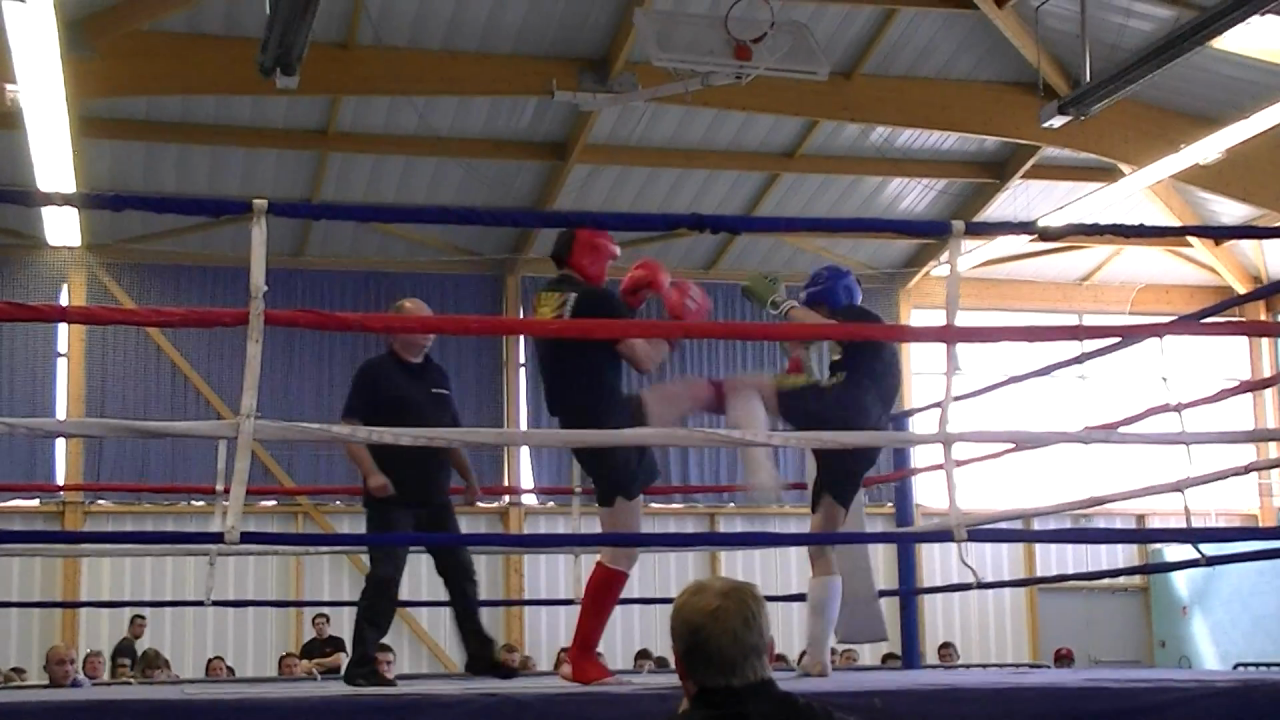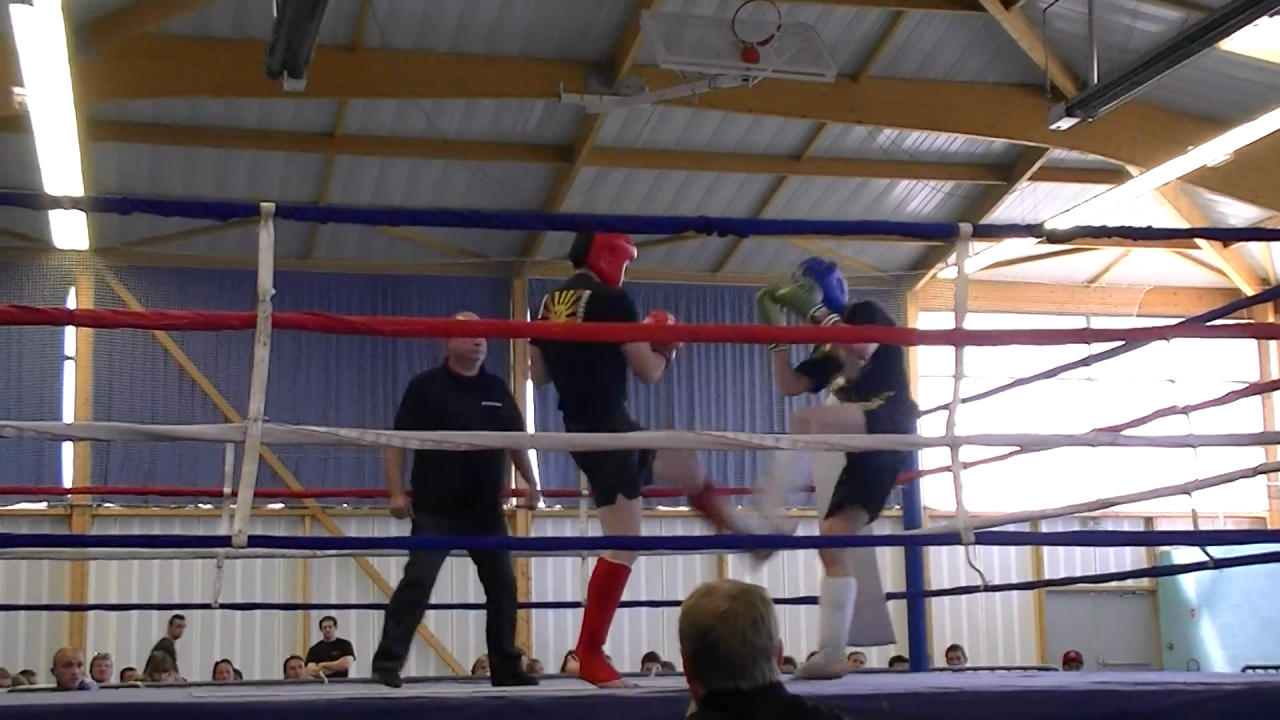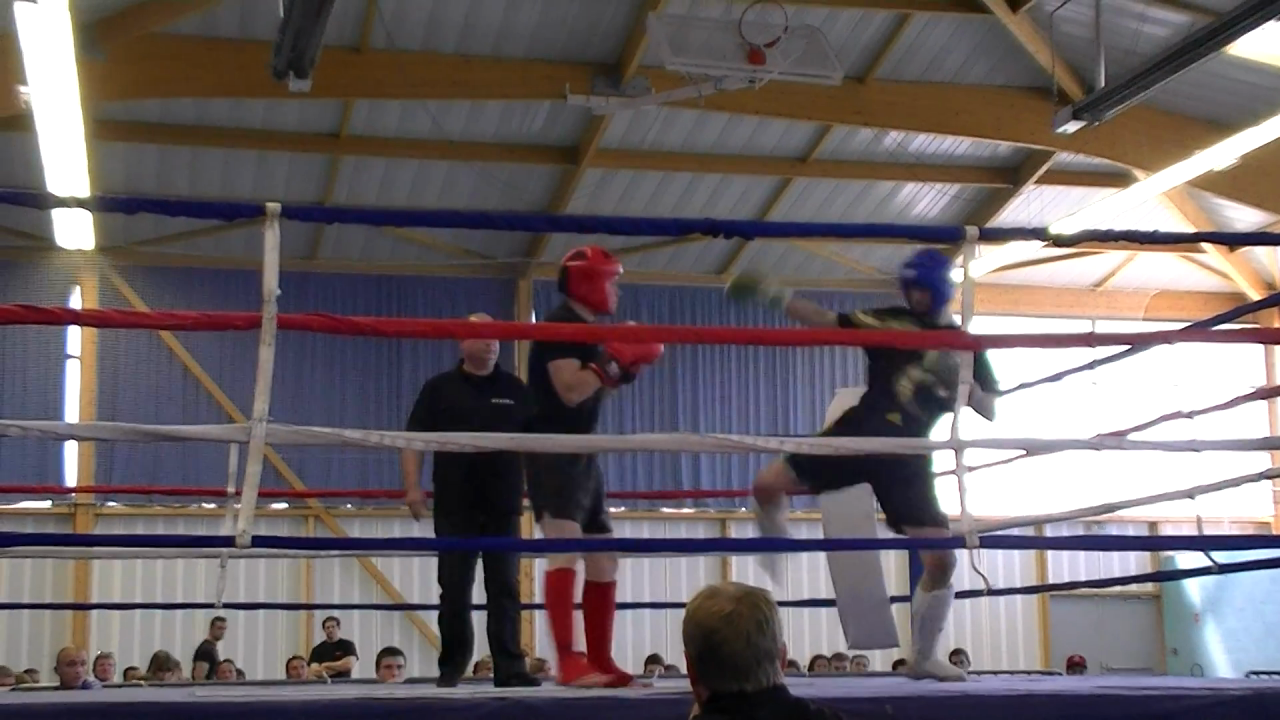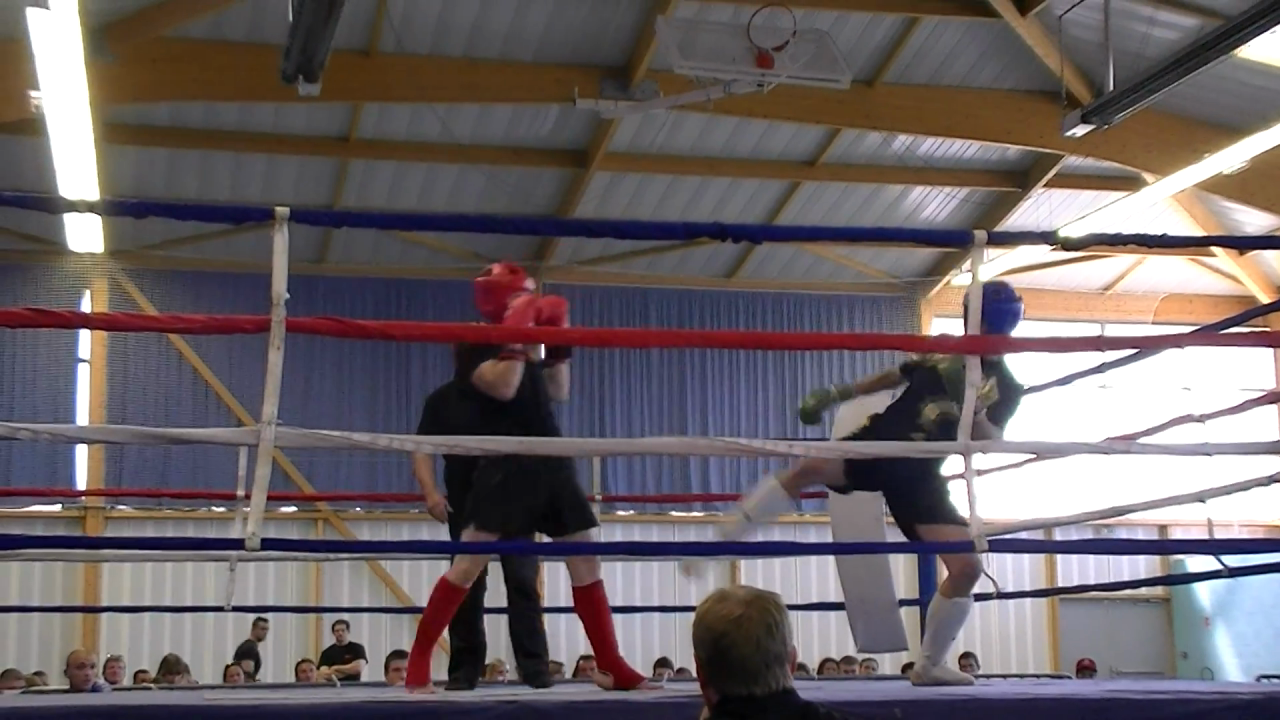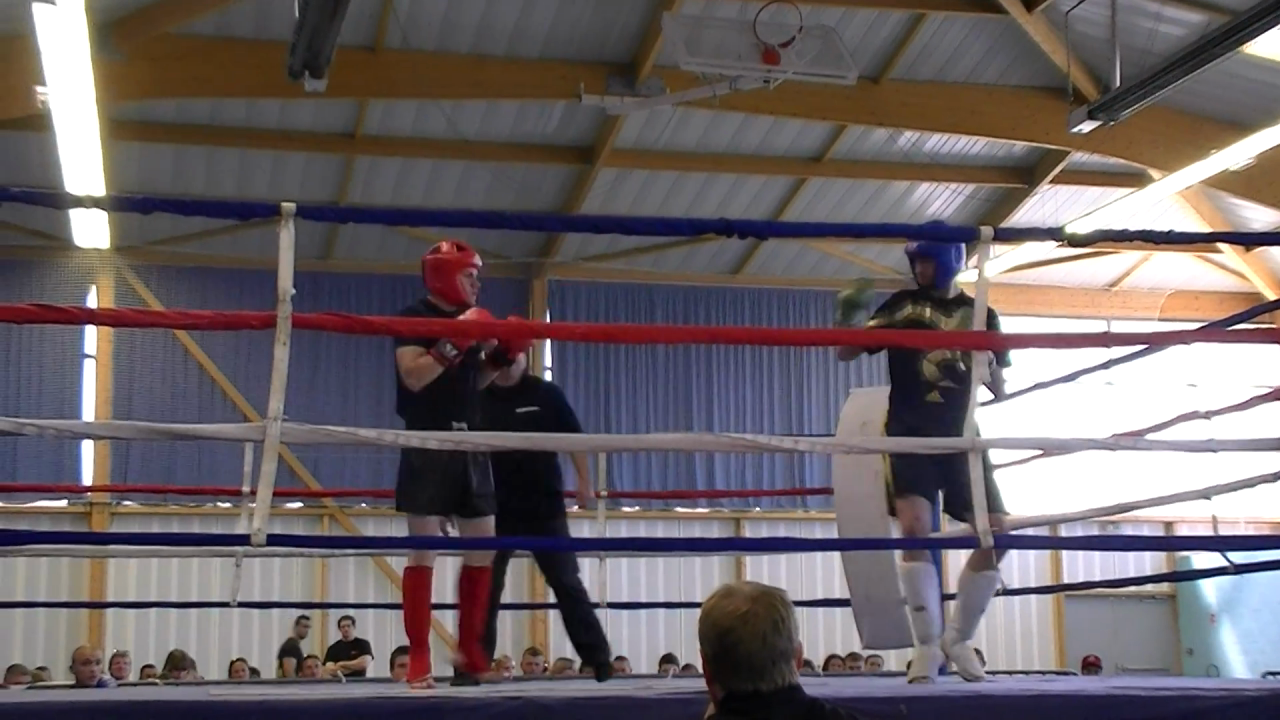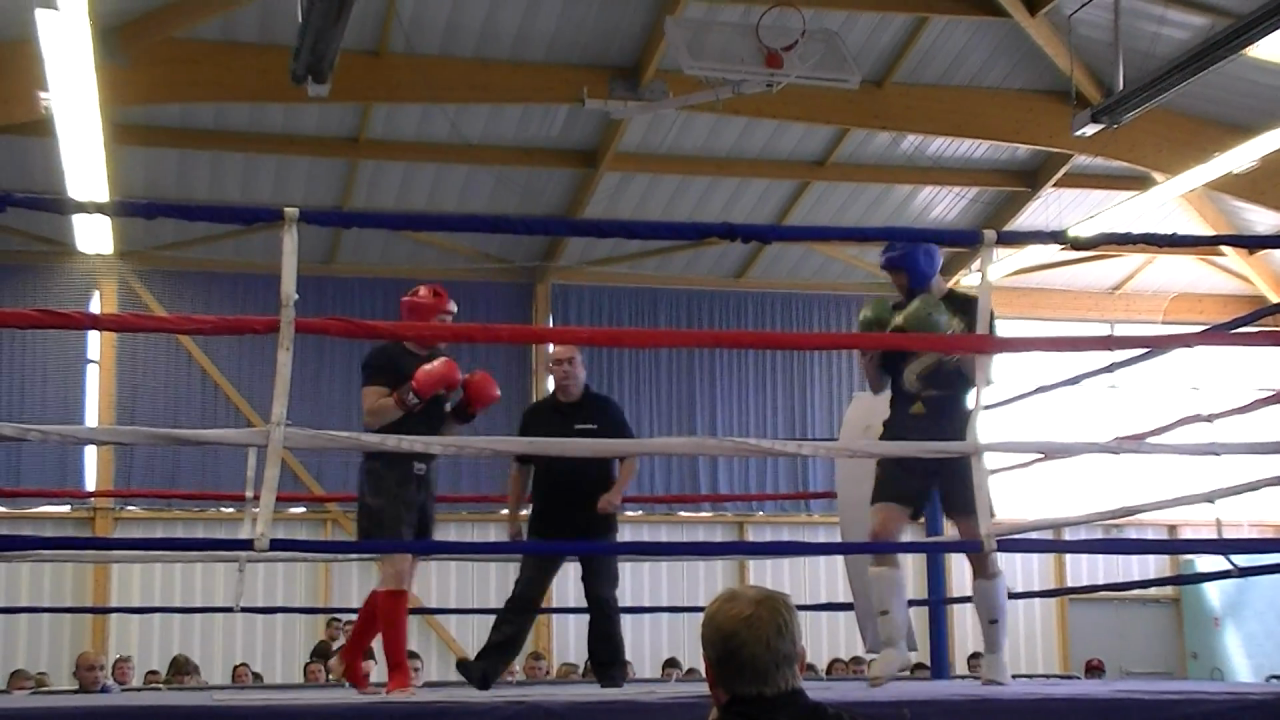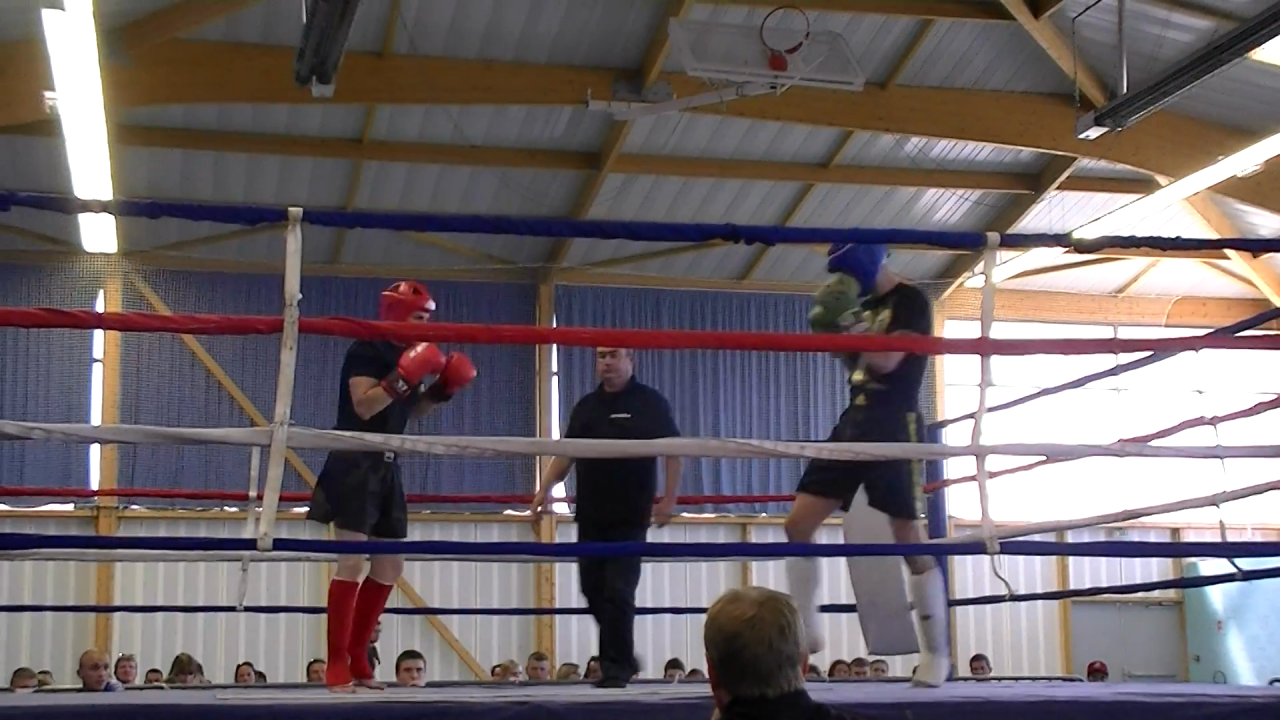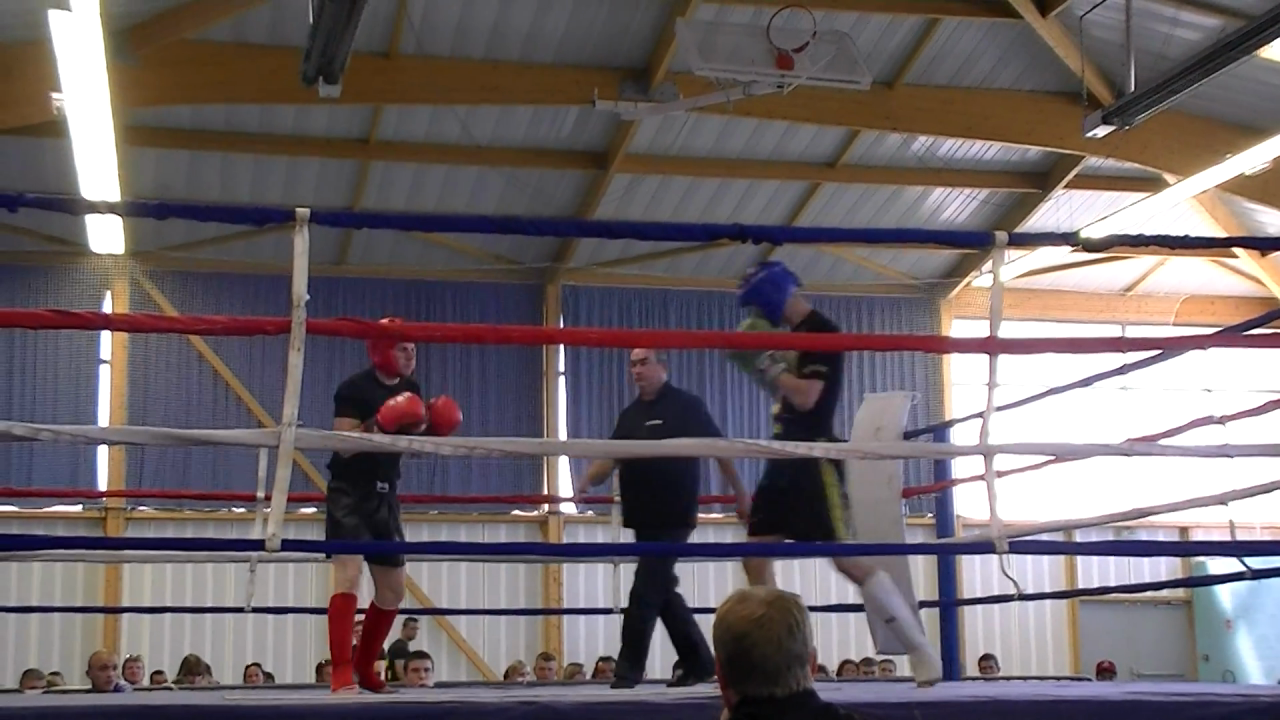
dt=0.3s
person 1, frame 1
left shoulder: (863, 319)
right shoulder: (862, 349)
left elbow: (823, 329)
right elbow: (822, 386)
left wrist: (776, 300)
right wrist: (795, 348)
left hip: (843, 411)
right hip: (866, 431)
left knee: (739, 388)
right knee: (821, 542)
left ankle: (762, 470)
right ankle: (816, 656)
person 1, frame 2
left shoulder: (867, 315)
right shoulder: (828, 352)
left elbow: (861, 347)
right elbow: (787, 386)
left wrist: (814, 311)
right wrist: (774, 328)
left hip: (888, 417)
right hip: (865, 438)
left knee: (807, 421)
right knee: (832, 541)
right ankle: (829, 653)
person 1, frame 3
right shoulder: (893, 320)
left elbow: (989, 411)
right elbow: (821, 321)
left wrist: (962, 381)
right wrist: (771, 293)
left hip: (903, 452)
right hip: (858, 431)
left knee: (941, 558)
right knee: (767, 484)
left ankle: (923, 656)
right ankle: (774, 547)
person 1, frame 4
left shoulder: (1006, 388)
right shoulder: (947, 351)
left elbow: (989, 439)
right elbow: (895, 376)
left wrist: (969, 405)
right wrist: (835, 394)
left hip: (919, 469)
right hip: (878, 443)
left knee: (967, 565)
right knee: (808, 470)
left ankle: (930, 663)
right ankle: (720, 540)
person 1, frame 5
left shoulder: (984, 316)
right shoulder: (902, 304)
left elbow: (999, 388)
right elbow: (846, 353)
left wrist: (979, 358)
right wrist: (845, 320)
left hip: (957, 433)
right hip: (908, 427)
left knee: (995, 535)
right knee: (916, 527)
left ankle: (957, 640)
right ankle: (926, 648)
person 1, frame 6
left shoulder: (966, 307)
right shoulder: (899, 315)
left elbow: (976, 369)
right elbow: (875, 385)
left wrist: (939, 336)
right wrist: (868, 346)
left hip: (950, 436)
right hip: (902, 436)
left knee: (978, 546)
right knee: (882, 533)
left ankle: (994, 657)
right ankle: (894, 645)
person 1, frame 7
left shoulder: (911, 301)
right shoulder: (864, 305)
left elbow: (886, 361)
left wrist: (847, 321)
right wrist: (829, 334)
left hip: (895, 429)
right hip: (853, 424)
left knee: (910, 541)
right knee: (798, 522)
left ankle: (935, 652)
right ankle: (803, 629)
person 1, frame 8
left shoulder: (823, 333)
right shoulder: (792, 335)
left elbow: (805, 396)
left wrist: (765, 357)
right wrist: (753, 363)
left hip: (814, 456)
right hip: (784, 457)
left knee: (848, 560)
right knee: (755, 561)
left ankle: (920, 648)
person 2, frame 1
left shoulder: (548, 298)
right shoulder: (594, 300)
right elbow: (645, 360)
left wrist: (625, 297)
right wrist: (679, 321)
left hip: (610, 417)
right hip: (605, 426)
left knee: (690, 392)
right knee: (622, 548)
right ankle: (581, 658)
person 2, frame 2
left shoulder: (550, 301)
right shoulder: (611, 302)
left elbow: (537, 372)
right elbow: (650, 371)
right wrist: (666, 342)
left hip: (594, 425)
right hip: (604, 427)
left knee: (685, 465)
right knee: (623, 544)
left ankle: (733, 533)
right ankle: (590, 658)
person 2, frame 3
left shoulder: (583, 329)
right shoulder: (562, 325)
right elbow: (570, 392)
left wrist: (624, 362)
right wrist: (614, 361)
left hip: (579, 454)
right hip: (554, 452)
left knee: (604, 563)
right knee: (566, 550)
left ankle: (601, 663)
right ankle: (567, 660)
person 2, frame 4
left shoulder: (528, 341)
right shoulder: (470, 344)
left elbow: (559, 393)
right elbow: (505, 387)
left wrist: (559, 344)
right wrist: (516, 340)
left hip: (547, 463)
right hip: (505, 464)
left knee: (585, 564)
right knee: (468, 568)
left ankle: (613, 667)
right ankle: (418, 666)
person 2, frame 5
left shoulder: (467, 320)
right shoulder: (415, 318)
right elbow: (413, 377)
left wrist: (501, 353)
right wrist: (455, 342)
right hip: (428, 444)
left knee: (481, 550)
right knee: (424, 551)
left ankle: (471, 651)
right ankle: (418, 657)
person 2, frame 6
left shoulder: (437, 366)
right shoulder: (384, 358)
left elbow: (444, 428)
right elbow: (372, 416)
left wrist: (468, 407)
right wrist: (418, 389)
left hip: (420, 479)
right hip: (386, 475)
left knee: (397, 580)
right knee: (397, 576)
left ankle: (348, 657)
right ankle: (399, 674)
person 2, frame 7
left shoulder: (408, 354)
right shoulder: (366, 350)
left elbow: (416, 410)
right elbow: (364, 406)
left wrist: (444, 387)
right wrist: (403, 376)
left hip: (386, 465)
right hip: (355, 462)
left knee: (390, 567)
right knee: (352, 563)
left ankle: (357, 656)
right ankle: (337, 663)
person 2, frame 8
left shoulder: (411, 388)
right shoulder: (355, 388)
left wrist: (440, 427)
right wrist: (382, 421)
left hip: (384, 497)
right hip: (350, 494)
left knee: (392, 590)
right knee: (349, 577)
left ankle: (364, 666)
right ankle: (341, 673)
person 3, frame 1
left shoulder: (438, 376)
right shoulder: (375, 372)
right elbow: (350, 429)
left wrist: (469, 477)
right wrist: (371, 472)
left hip: (434, 496)
right hip: (393, 497)
left knee: (461, 571)
right knee: (385, 578)
left ankle: (481, 656)
right ankle: (362, 665)
person 3, frame 2
left shoulder: (498, 389)
right shoulder: (425, 386)
right elbow: (398, 441)
left wrist: (529, 483)
right wrist: (396, 491)
left hip: (486, 507)
right hip: (435, 506)
left knee: (502, 585)
right knee: (418, 580)
left ankle: (505, 666)
right ankle: (387, 661)
person 3, frame 3
left shoulder: (515, 388)
right shoulder: (439, 387)
right wrist: (412, 487)
left hip: (503, 506)
right hip: (454, 506)
left knee: (504, 587)
right knee: (455, 588)
left ankle: (509, 667)
right ankle: (452, 665)
person 3, frame 4
right shoulder: (442, 401)
right elbow: (423, 451)
right wrist: (430, 492)
right hip: (466, 512)
left knee: (524, 585)
right knee: (467, 592)
left ankle: (534, 666)
right ankle: (465, 670)
person 3, frame 5
left shoulder: (545, 394)
left elbow: (574, 439)
left wrist: (584, 482)
left hip: (545, 507)
right hip: (495, 511)
left knee: (567, 584)
right knee: (485, 589)
left ankle: (599, 660)
person 3, frame 6
left shoulder: (606, 410)
right shoulder: (535, 415)
left elbow: (630, 457)
right elbow: (521, 467)
left wrist: (617, 492)
right wrist: (513, 516)
left hip: (595, 523)
right hip: (547, 524)
left knee: (602, 597)
right knee: (525, 595)
left ankle: (610, 670)
right ankle: (487, 666)
person 3, frame 7
left shoulder: (650, 402)
right shoulder: (586, 405)
left elbow: (673, 451)
right elbow: (567, 454)
left wrist: (669, 497)
right wrist: (545, 490)
left hip: (629, 515)
right hip: (590, 513)
left knee: (618, 591)
right knee: (593, 589)
left ankle: (616, 668)
right ankle: (624, 659)
person 3, frame 8
left shoulder: (686, 405)
right shoulder: (630, 414)
right elbow: (612, 459)
left wrist: (739, 493)
right wrist: (587, 480)
left hip: (674, 517)
right hip: (645, 519)
left knee: (645, 590)
right knee: (661, 592)
left ankle: (628, 669)
right ankle: (698, 662)
